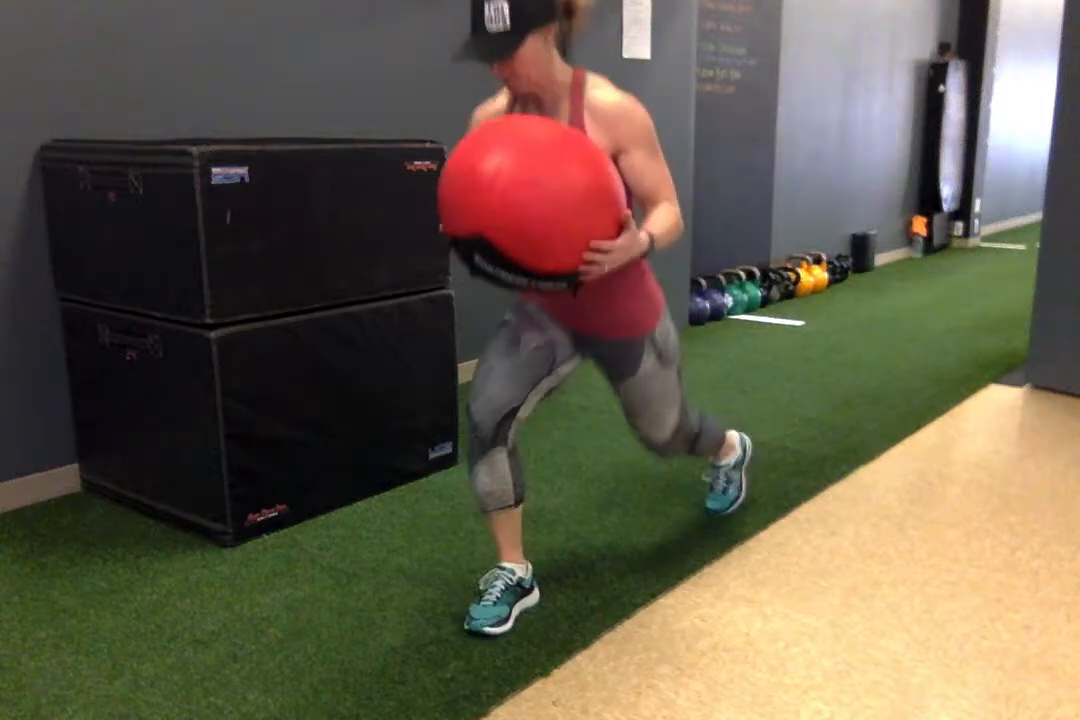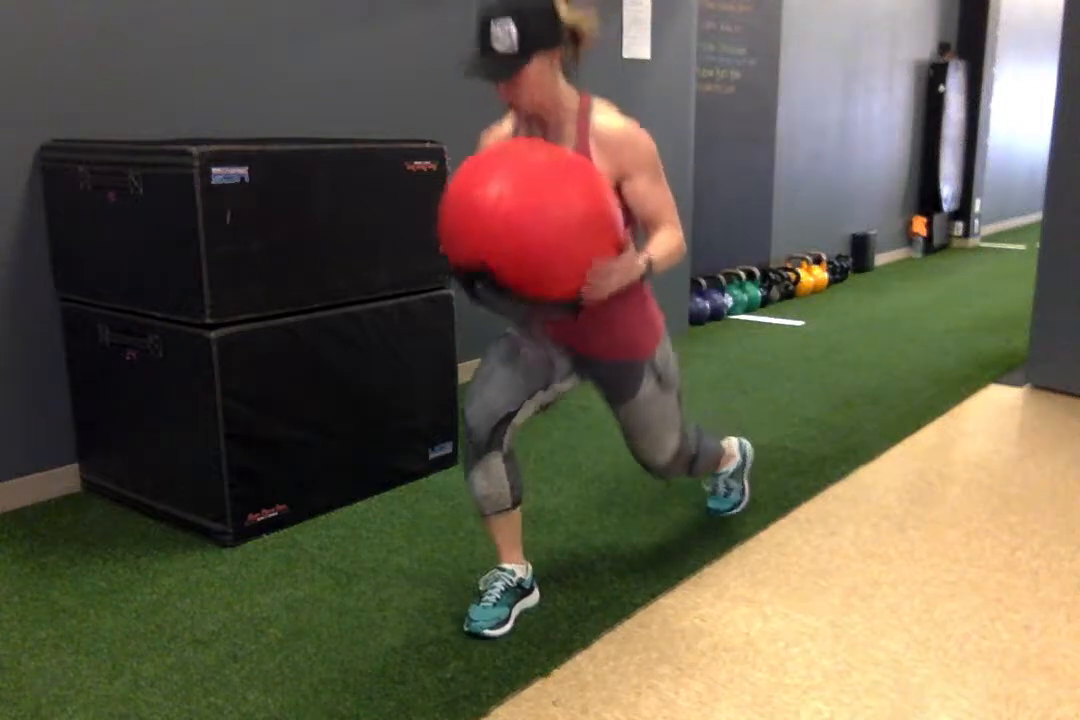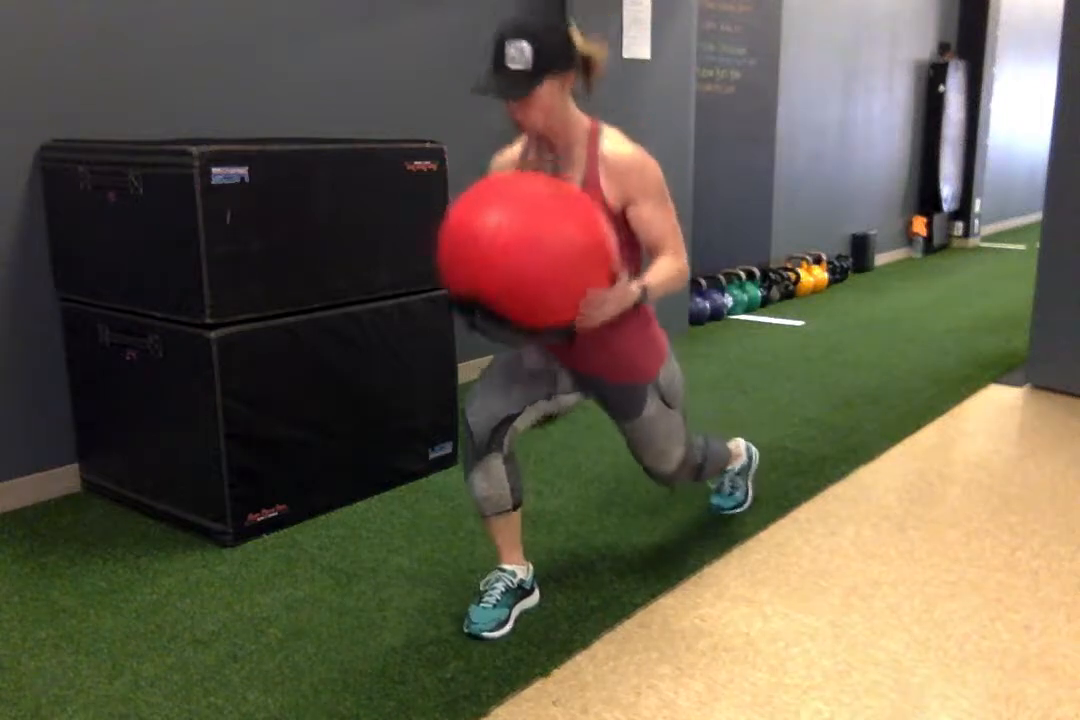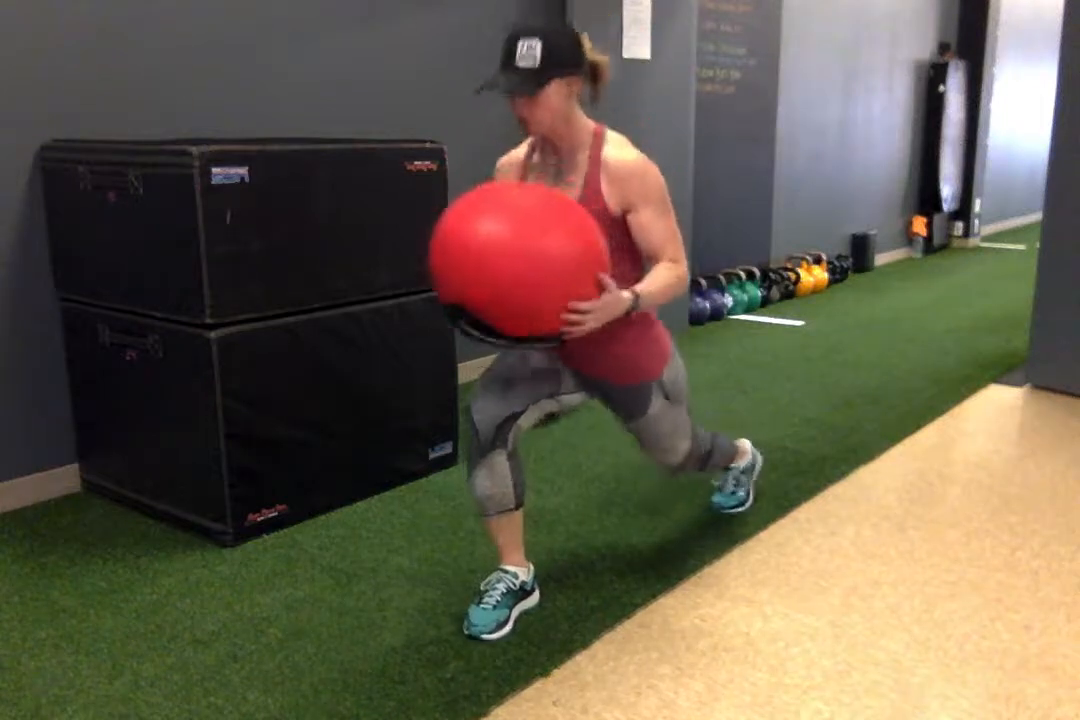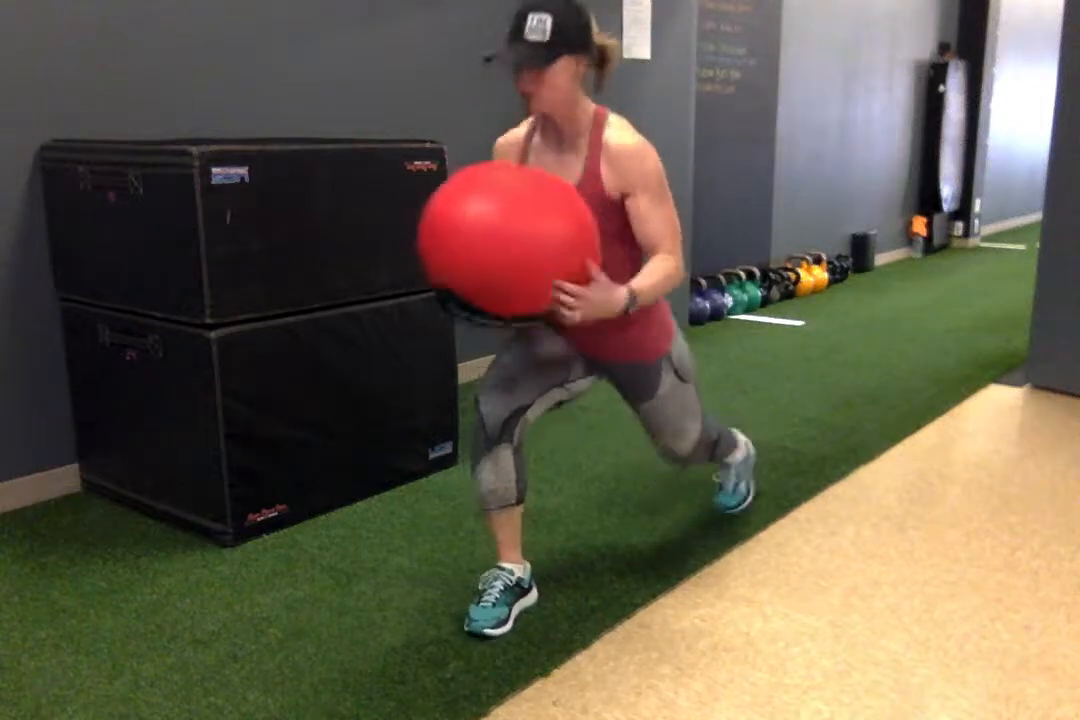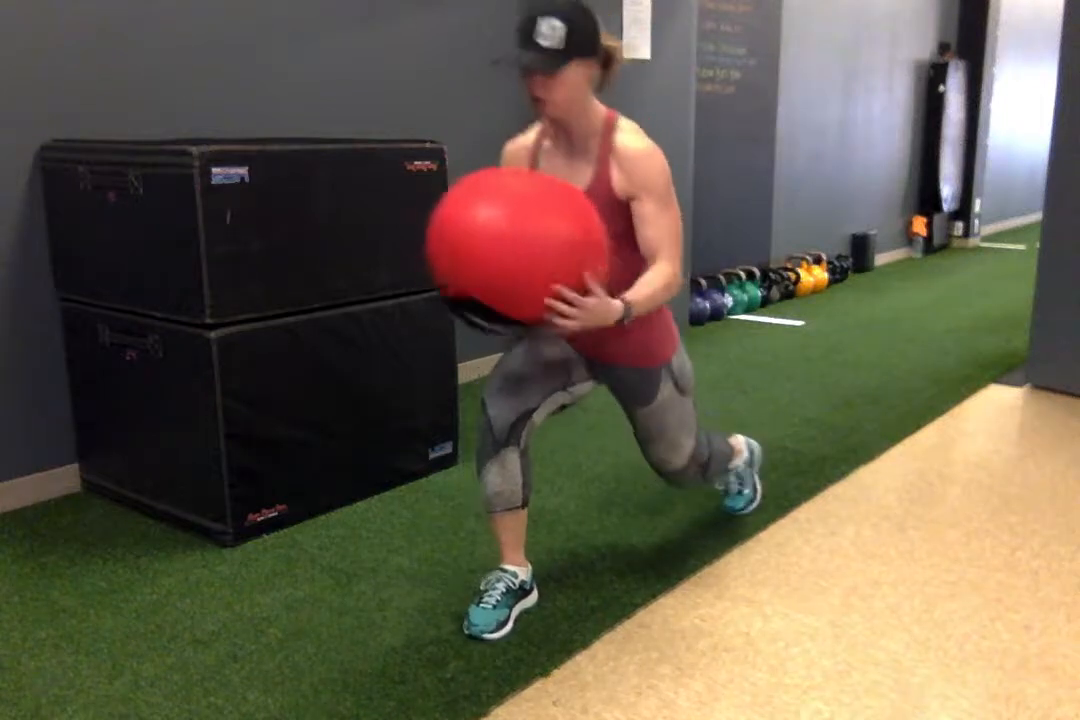
dt=0.1s
person 1, frame 1
left shoulder: (612, 112)
right shoulder: (488, 120)
left elbow: (667, 211)
left wrist: (635, 243)
left hip: (623, 312)
right hip: (543, 307)
left knee: (663, 430)
right knee: (486, 419)
left ankle: (729, 450)
right ankle: (513, 573)
person 1, frame 2
left shoulder: (617, 137)
right shoulder: (498, 141)
left elbow: (671, 234)
left wrist: (635, 267)
left hip: (623, 334)
right hip: (542, 327)
left knee: (661, 455)
right knee: (481, 424)
left ankle: (729, 456)
right ankle: (513, 573)
person 1, frame 3
left shoulder: (623, 162)
right shoulder: (506, 165)
left elbow: (676, 261)
left wrist: (633, 293)
left hip: (626, 354)
right hip: (547, 343)
left knee: (667, 464)
right knee: (482, 426)
left ankle: (736, 457)
right ankle: (513, 575)
person 1, frame 4
left shoulder: (625, 168)
right shoulder: (511, 167)
left elbow: (674, 268)
left wrist: (623, 303)
left hip: (629, 354)
right hip: (550, 345)
left knee: (675, 453)
right knee: (485, 423)
left ankle: (740, 458)
right ankle: (514, 576)
person 1, frame 5
left shoulder: (625, 151)
right shoulder: (509, 147)
left elbow: (669, 262)
left wrist: (618, 301)
left hip: (635, 336)
right hip: (555, 328)
left knee: (681, 442)
right knee: (492, 415)
left ankle: (736, 452)
right ankle: (512, 574)
person 1, frame 6
left shoulder: (635, 155)
right shoulder: (519, 153)
left elbow: (667, 270)
left wrist: (614, 311)
left hip: (637, 341)
right hip: (556, 333)
left knee: (676, 462)
right knee: (499, 418)
left ankle: (738, 456)
right ankle: (513, 576)
